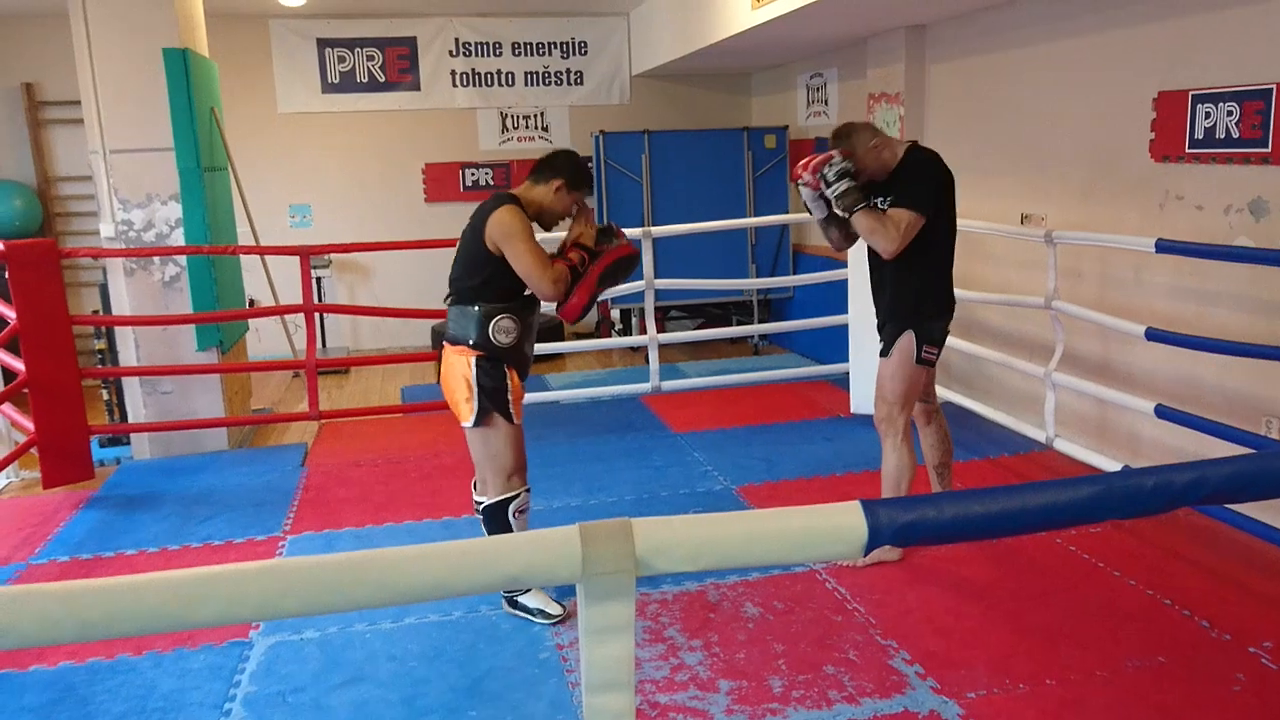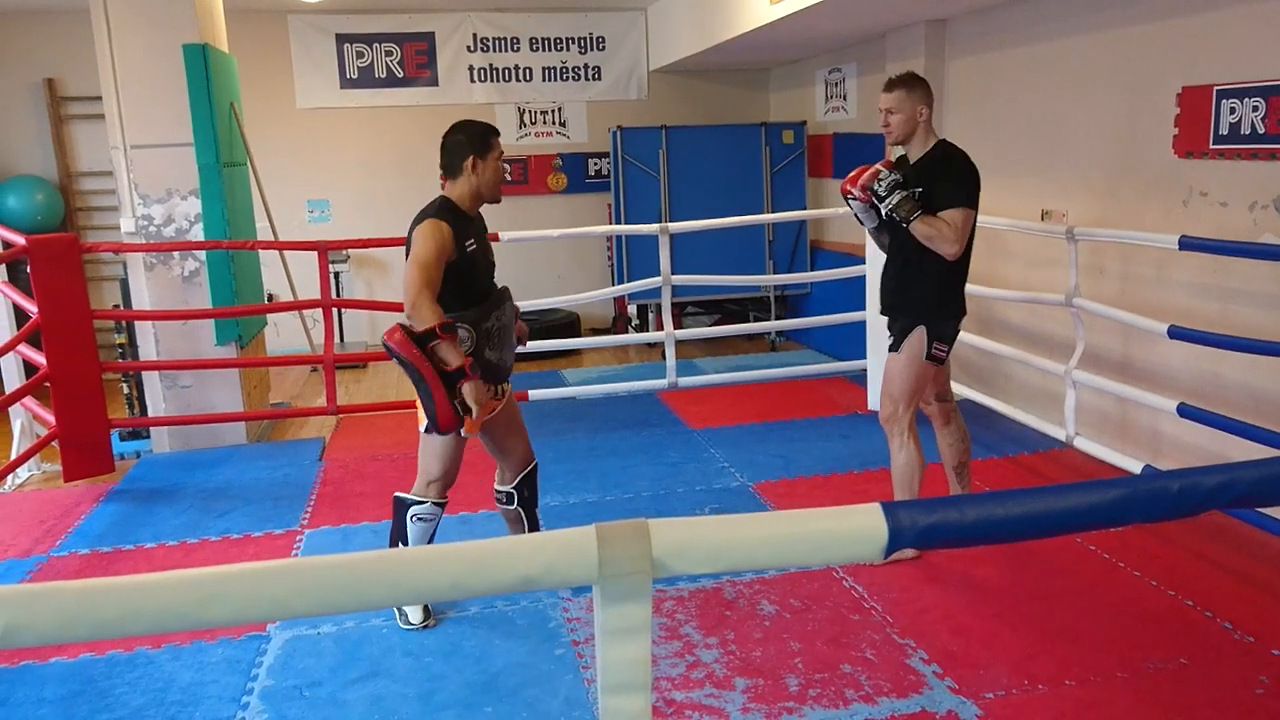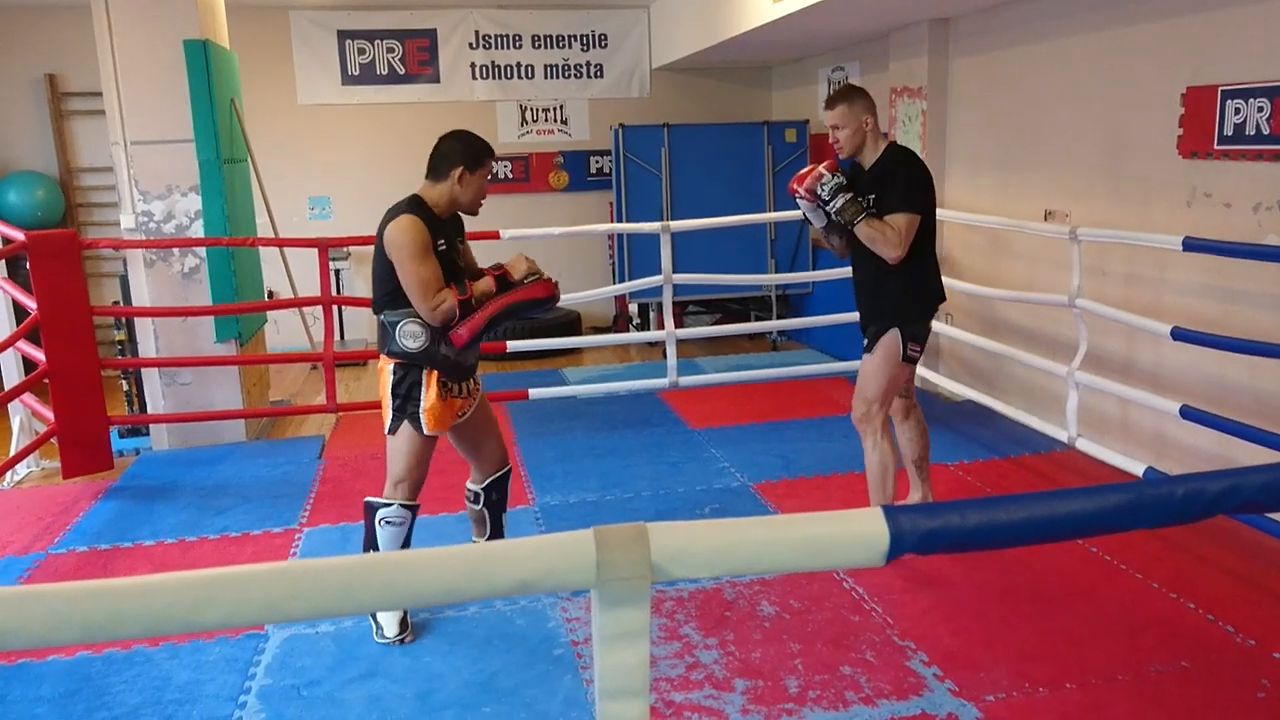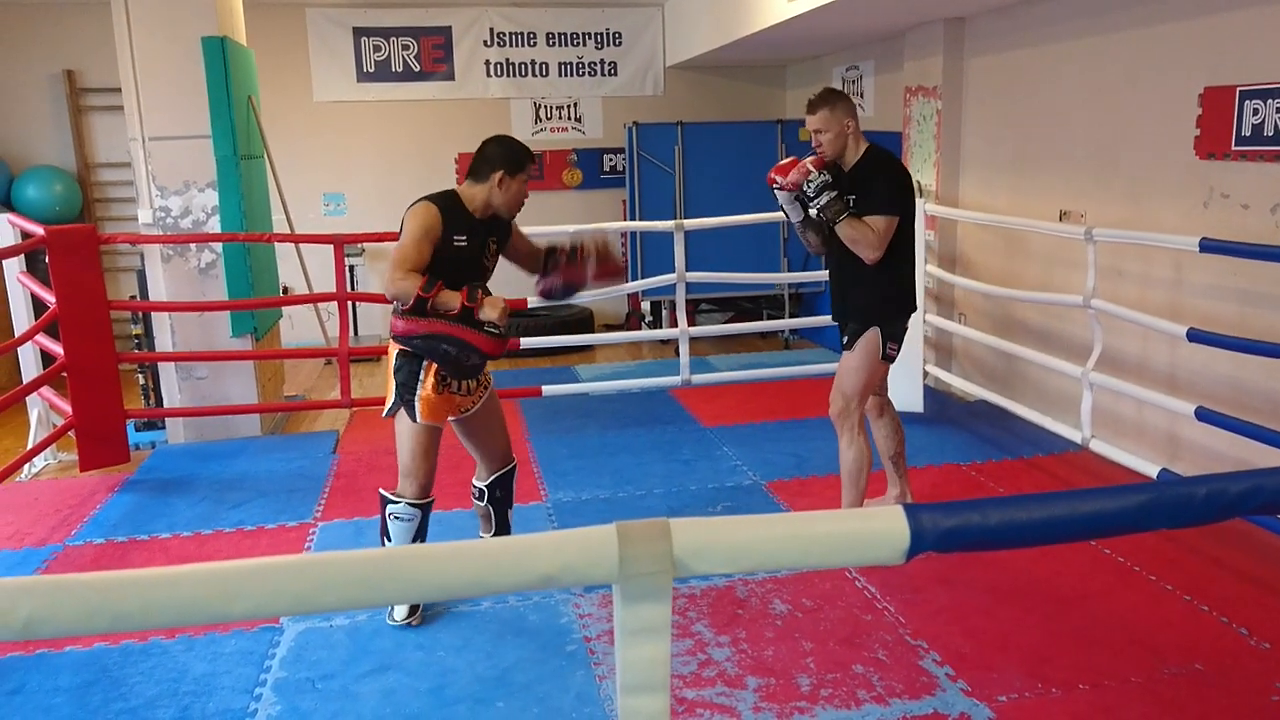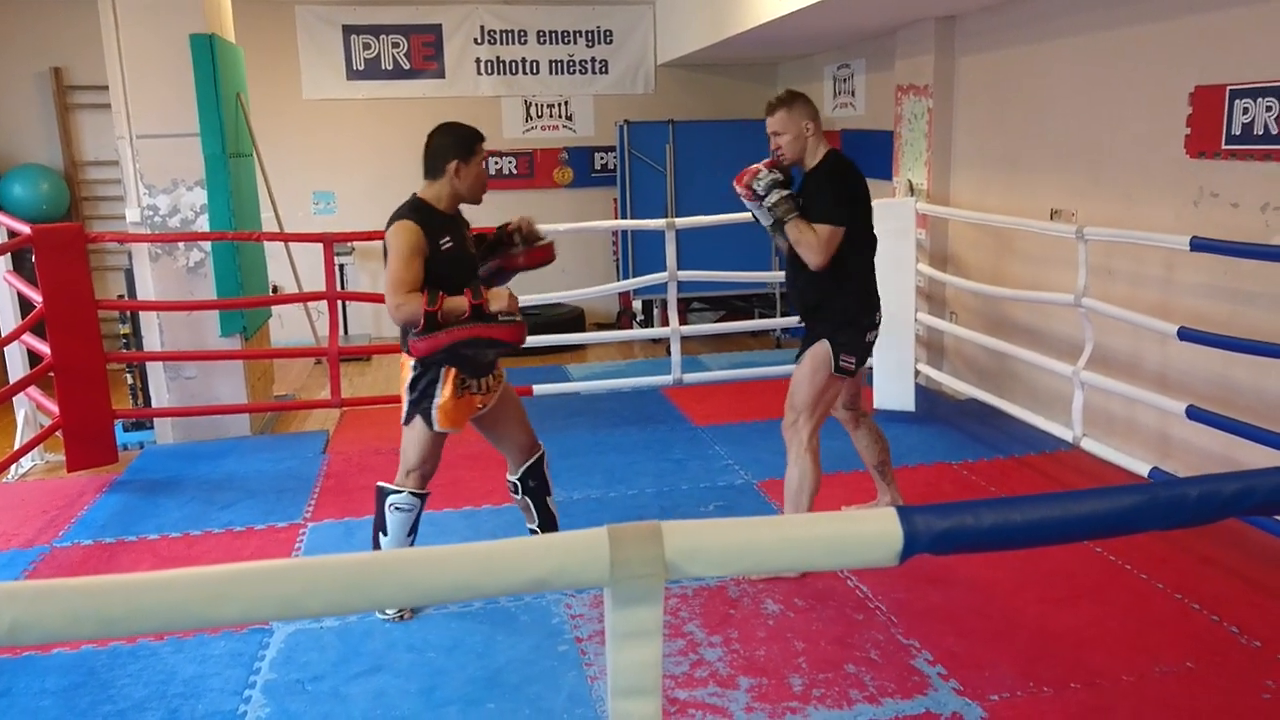
dt=1s
person 1, frame 1
left shoulder: (506, 214)
right shoulder: (507, 216)
left elbow: (529, 280)
right elbow: (549, 287)
left wrist: (582, 251)
right wrist: (581, 247)
left hip: (484, 360)
right hip: (479, 364)
left knee: (498, 474)
right knee: (504, 480)
right ankle: (518, 591)
person 1, frame 2
left shoulder: (471, 220)
right shoulder: (437, 227)
right elbow: (418, 305)
left wrist: (508, 323)
right wrist: (462, 373)
left hip: (487, 371)
right hip: (451, 378)
left knee: (519, 461)
right knee: (434, 485)
person 1, frame 3
left shoulder: (449, 221)
right shoulder: (406, 225)
left elbow: (466, 280)
right elbow: (435, 308)
left wrist: (515, 279)
right wrist: (503, 277)
left hip: (456, 370)
right hip: (413, 376)
left knee: (494, 463)
right knee: (402, 490)
person 1, frame 4
left shoulder: (497, 223)
right shoulder: (430, 213)
left elbow: (538, 261)
right elbow: (398, 283)
right wrist: (476, 305)
left hip: (469, 367)
right hip: (422, 365)
left knee: (499, 465)
right knee: (413, 484)
person 1, frame 5
left shoulder: (451, 216)
right shoulder: (409, 227)
right elbow: (402, 305)
left wrist: (507, 236)
right wrist: (483, 302)
left hip: (478, 365)
right hip: (435, 372)
left knee: (527, 454)
right knee: (413, 477)
person 2, frame 1
left shoulder: (923, 170)
right shoulder: (874, 176)
left elbow: (890, 242)
right elbow: (842, 240)
left wrist: (844, 195)
right wrist: (822, 204)
left hip: (919, 311)
right hip: (901, 308)
left knee: (889, 417)
right knee: (922, 408)
left ankle: (888, 537)
person 2, frame 2
left shoulder: (951, 168)
right shoulder: (899, 170)
left elbow: (951, 244)
left wrist: (900, 205)
right wrist: (870, 218)
left hip: (931, 312)
right hip: (908, 308)
left knee: (895, 414)
right knee: (938, 412)
person 2, frame 3
left shoulder: (904, 169)
right shoulder: (855, 174)
left elbow: (893, 247)
right elbow: (843, 247)
left wrist: (843, 202)
right wrist: (818, 215)
left hip: (903, 309)
right hip: (880, 307)
left knee: (866, 413)
right knee: (899, 404)
right ankle: (921, 498)
person 2, frame 4
left shoulder: (885, 172)
right shoulder: (834, 173)
left elbow: (871, 248)
right elbow: (819, 245)
left wrist: (827, 200)
right wrist: (796, 207)
left hip: (880, 309)
right hip: (855, 305)
left knee: (844, 411)
right knee: (873, 401)
right ankle: (899, 494)
person 2, frame 5
left shoulder: (836, 176)
right shoulder: (811, 178)
left elbow: (816, 253)
right elbow: (797, 248)
left wrist: (778, 200)
right wrist: (766, 212)
left hip: (841, 321)
right hip: (838, 319)
left knee: (798, 426)
right knee: (848, 412)
right ankle: (891, 500)
